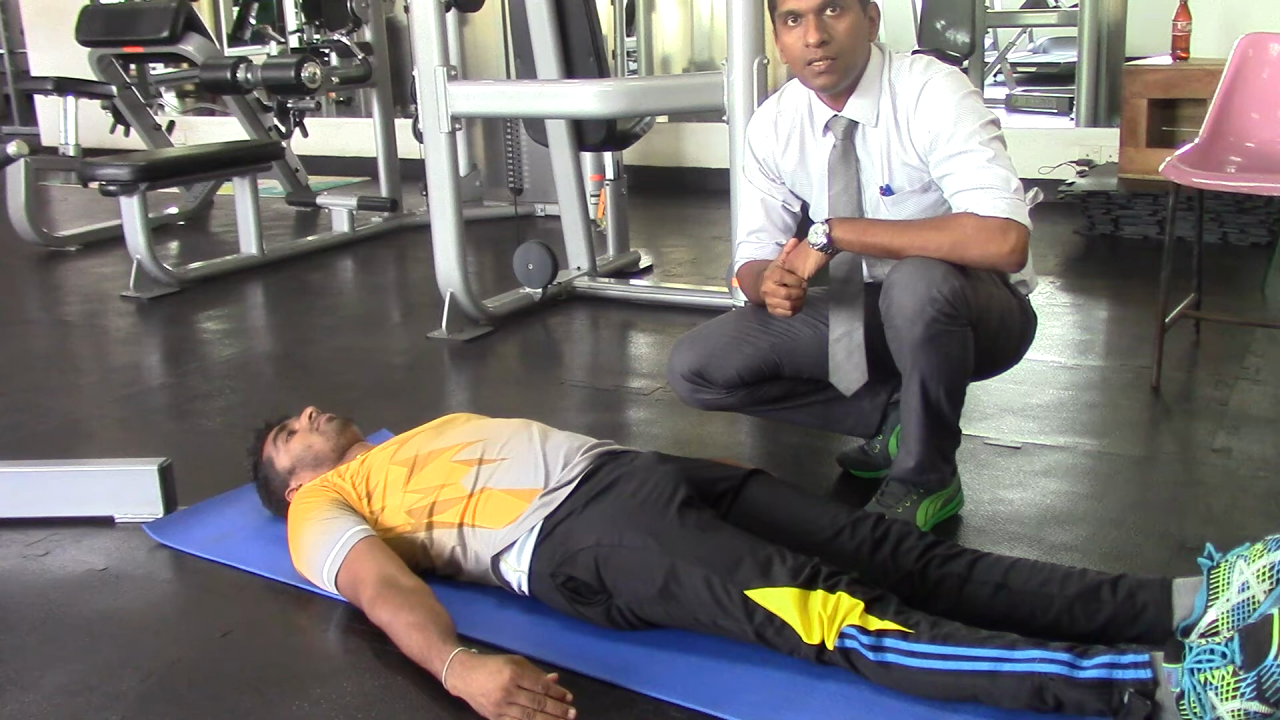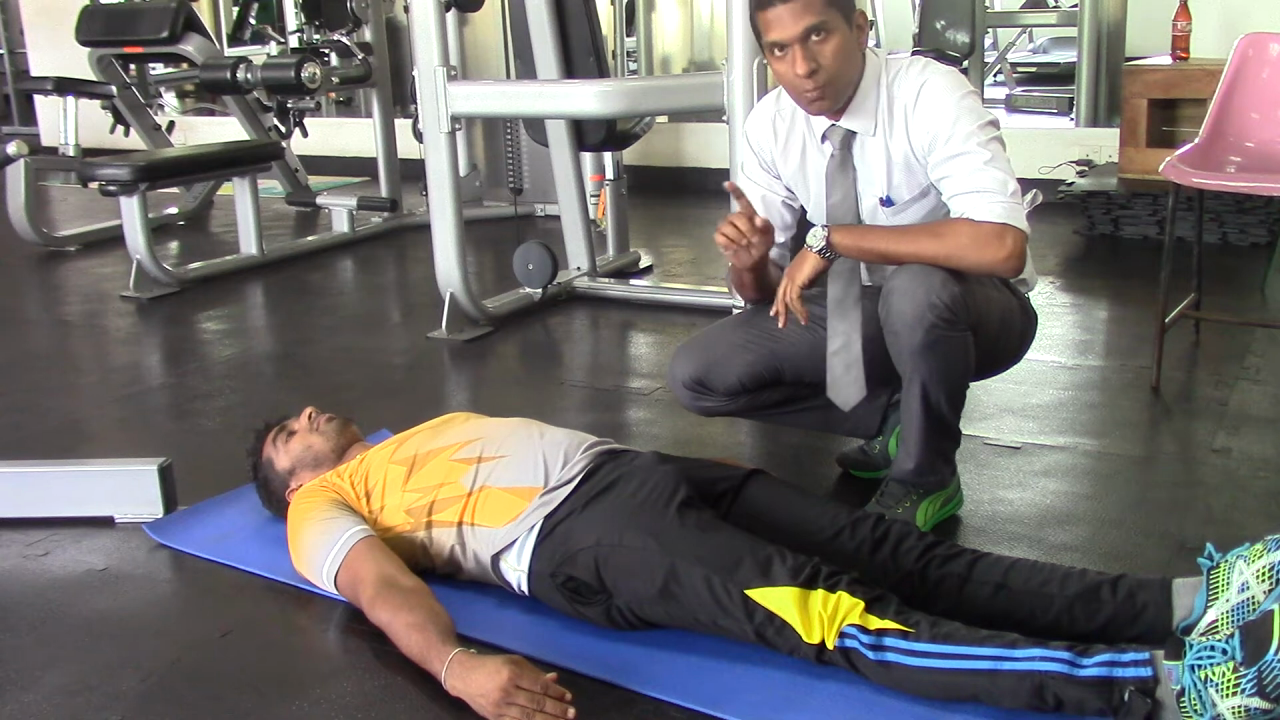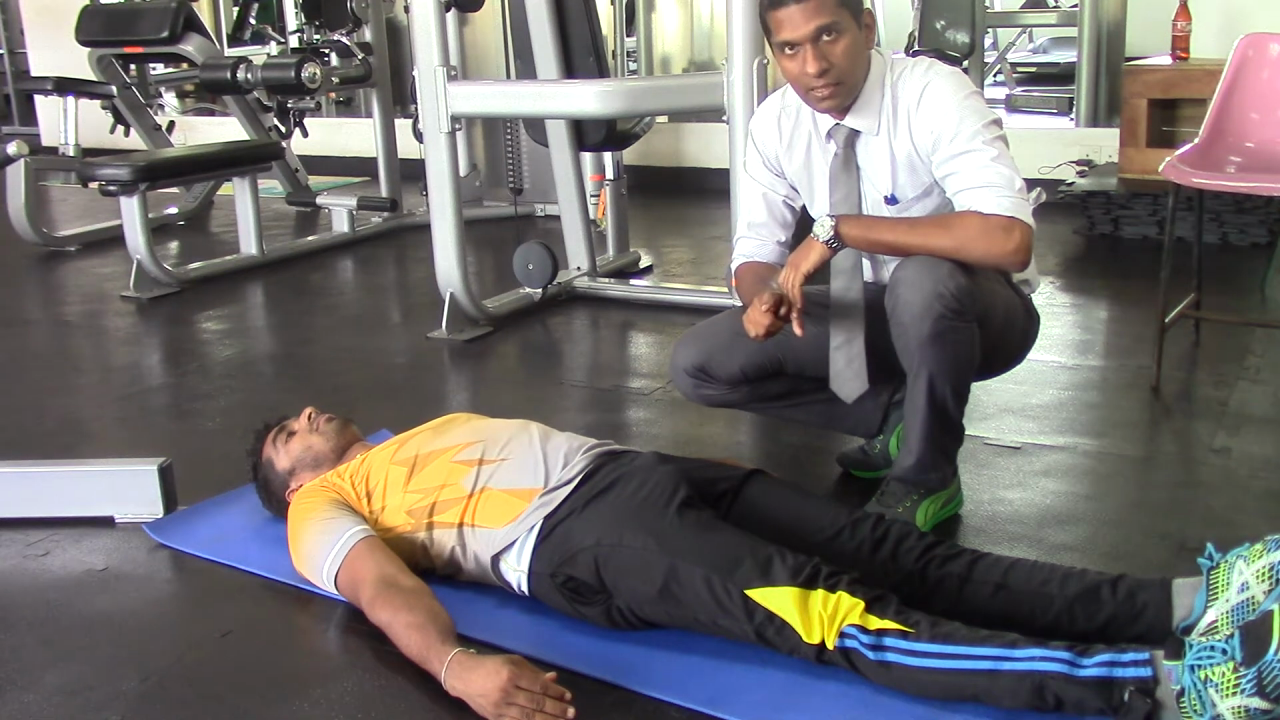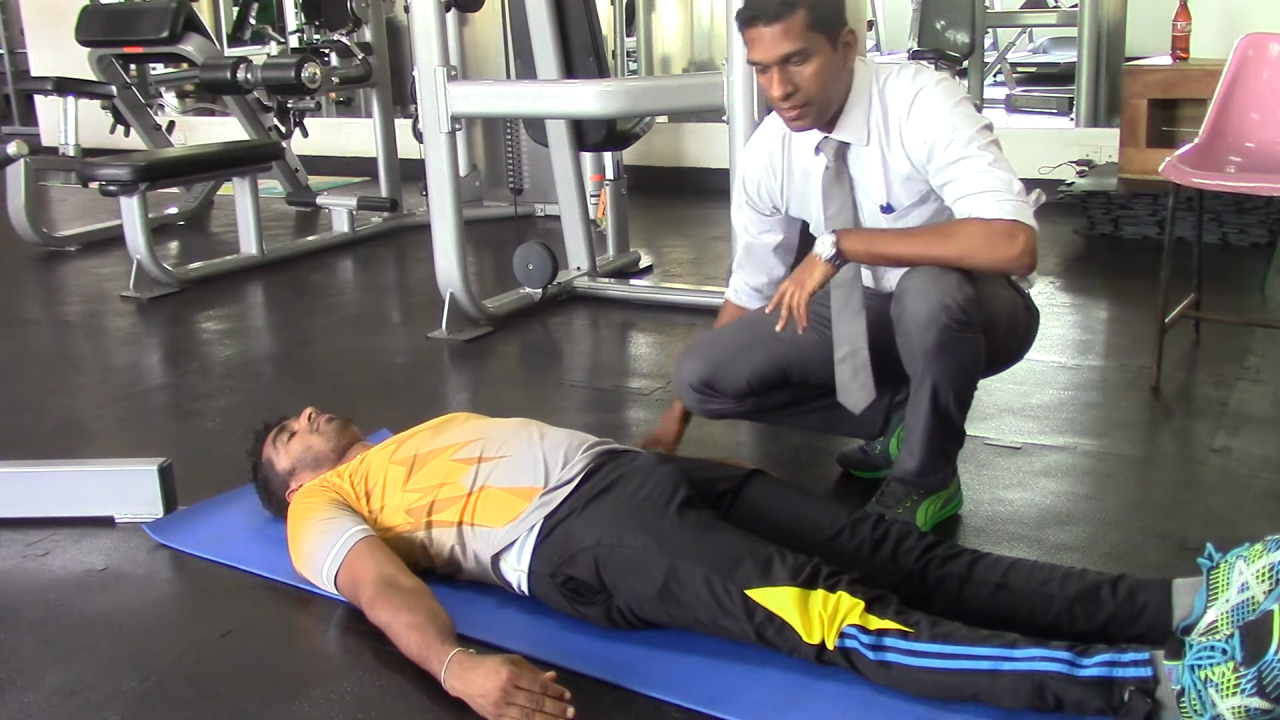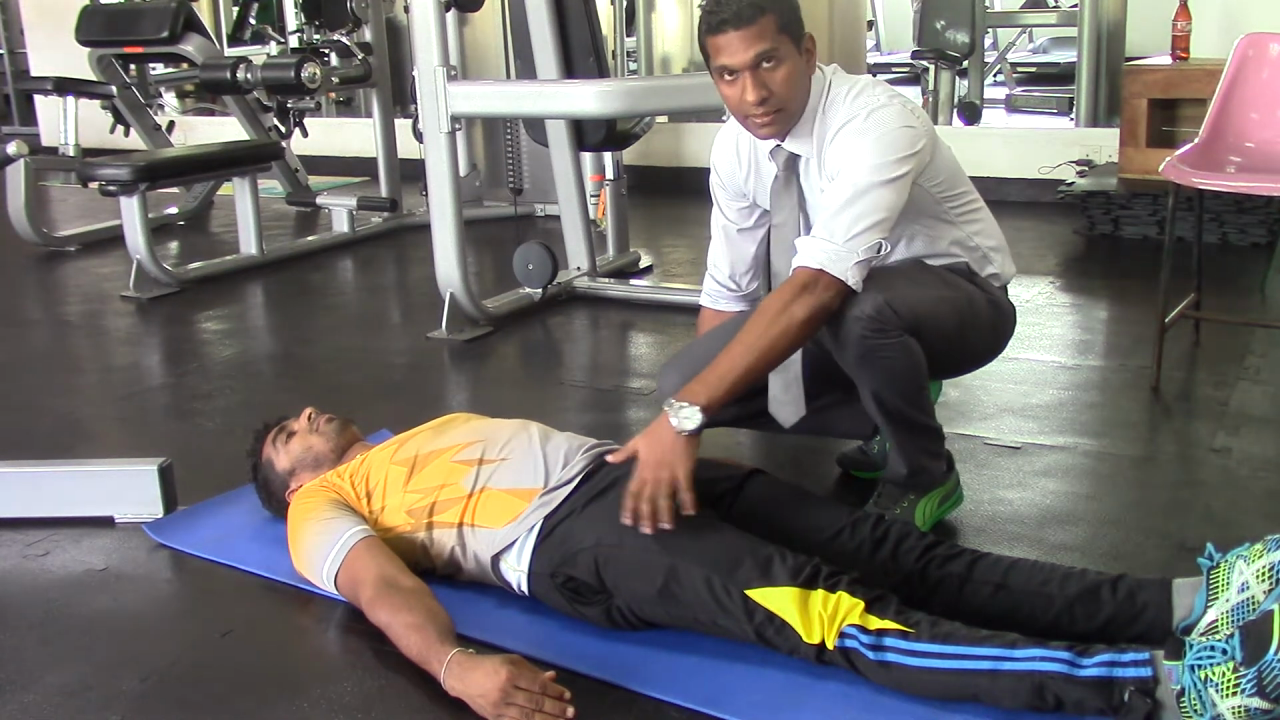
dt=1s
person 1, frame 1
left shoulder: (425, 439)
right shoulder: (325, 511)
right elbow: (383, 589)
left wrist: (714, 460)
left hip: (635, 470)
right hip: (577, 539)
left knee: (898, 555)
right knee: (836, 619)
left ankle: (1186, 604)
person 1, frame 2
left shoulder: (419, 438)
right shoulder: (325, 511)
right elbow: (383, 589)
left wrist: (714, 460)
left hip: (633, 470)
right hip: (574, 537)
left knee: (896, 555)
right knee: (834, 618)
left ankle: (1186, 604)
person 1, frame 3
left shoulder: (421, 439)
right shoulder: (325, 511)
right elbow: (384, 590)
left wrist: (715, 458)
left hip: (634, 470)
right hip: (575, 540)
left knee: (896, 556)
right knee: (832, 617)
left ankle: (1186, 603)
person 1, frame 4
left shoulder: (420, 441)
right shoulder: (323, 511)
right elbow: (384, 587)
left wrist: (689, 448)
left hip: (631, 469)
right hip: (574, 538)
left knee: (898, 554)
right knee: (832, 616)
left ankle: (1186, 602)
person 1, frame 5
left shoulder: (420, 440)
right shoulder: (324, 511)
right elbow: (383, 587)
left hip: (622, 470)
right hip: (570, 539)
left knee: (899, 554)
right knee: (831, 616)
left ankle: (1186, 602)
person 2, frame 1
left shoulder: (932, 92)
right shoulder: (772, 123)
left elbow: (1004, 241)
right elbow: (754, 259)
left wrist: (834, 233)
right wrist: (770, 282)
left hip: (973, 307)
right hip: (866, 307)
left knee: (919, 283)
right knee: (696, 368)
left ankle: (925, 477)
right ankle: (895, 416)
person 2, frame 2
left shoulder: (931, 94)
right shoulder: (768, 125)
left elbow: (1001, 246)
right elbow: (765, 288)
left wrist: (833, 238)
right wrist: (750, 261)
left hip: (972, 308)
right hip: (868, 308)
left knee: (917, 291)
right knee: (696, 375)
left ankle: (925, 478)
right ankle: (896, 416)
person 2, frame 3
left shoulder: (934, 94)
right shoulder: (774, 123)
left elbow: (1009, 239)
right elbow: (755, 253)
left wrist: (839, 229)
right wrist: (766, 296)
left hip: (974, 309)
right hip: (869, 307)
left knee: (925, 281)
right knee: (698, 364)
left ankle: (926, 476)
right ankle: (896, 415)
person 2, frame 4
left shoulder: (923, 102)
right shoulder: (765, 152)
left elbow: (1013, 244)
right elbow: (752, 290)
left wrist: (840, 244)
right wrist: (680, 410)
left hip: (967, 308)
right hip: (869, 308)
left knee: (931, 292)
right knee: (703, 375)
left ankle: (925, 477)
right ankle: (895, 418)
person 2, frame 5
left shoulder: (876, 123)
right shoulder: (735, 145)
left elbow: (816, 287)
right elbow: (728, 290)
left wrist: (685, 414)
right wrist: (686, 404)
left hip: (958, 299)
right hip: (846, 308)
left knee: (857, 309)
right knee: (685, 383)
left ankle: (923, 474)
right ankle: (895, 415)
